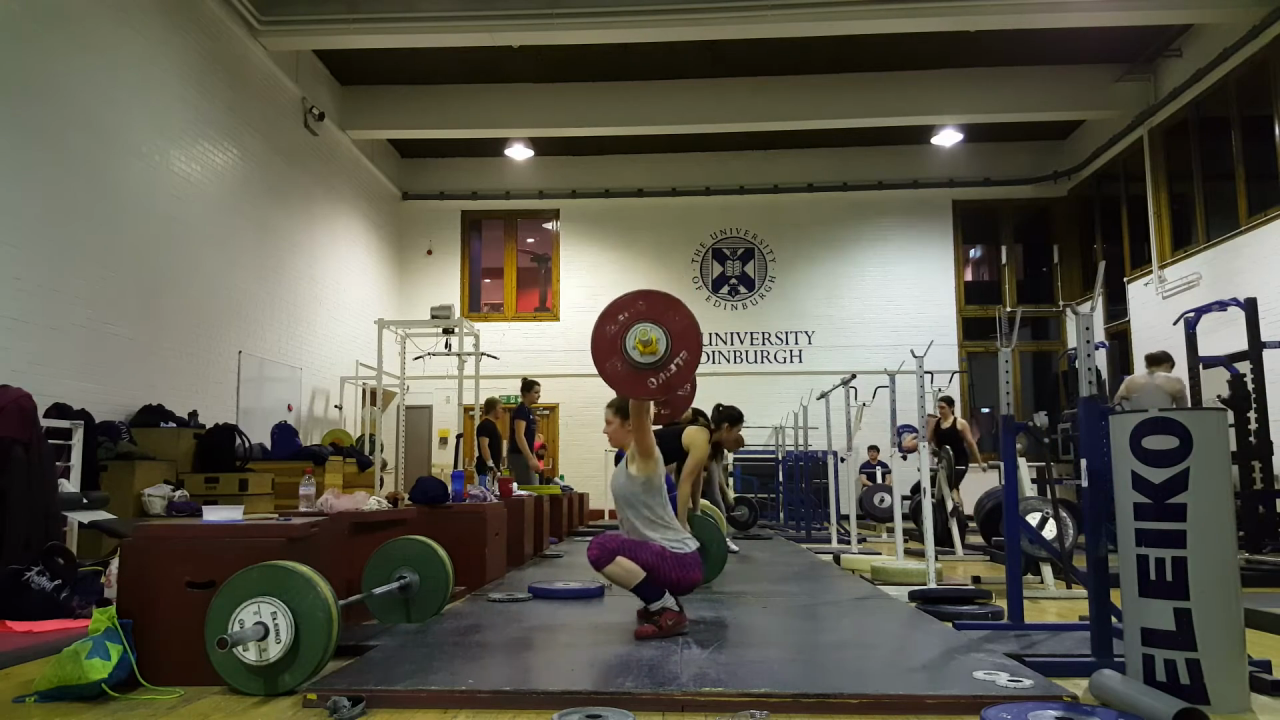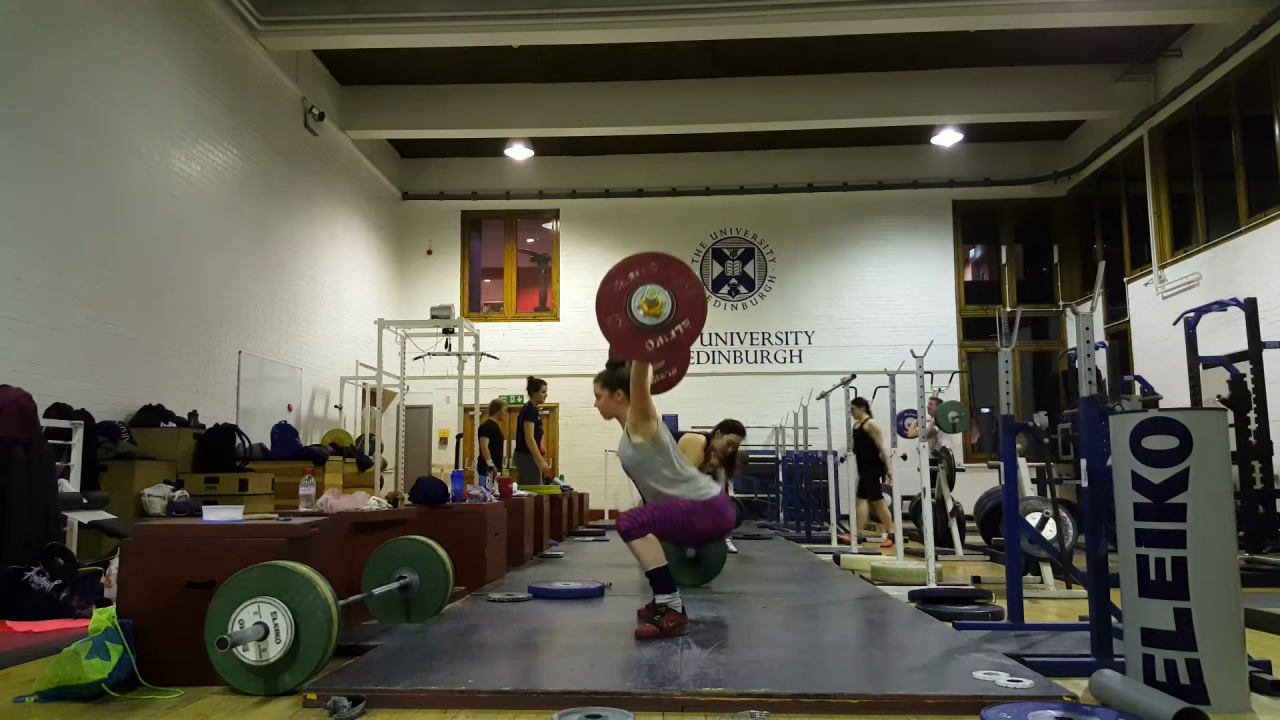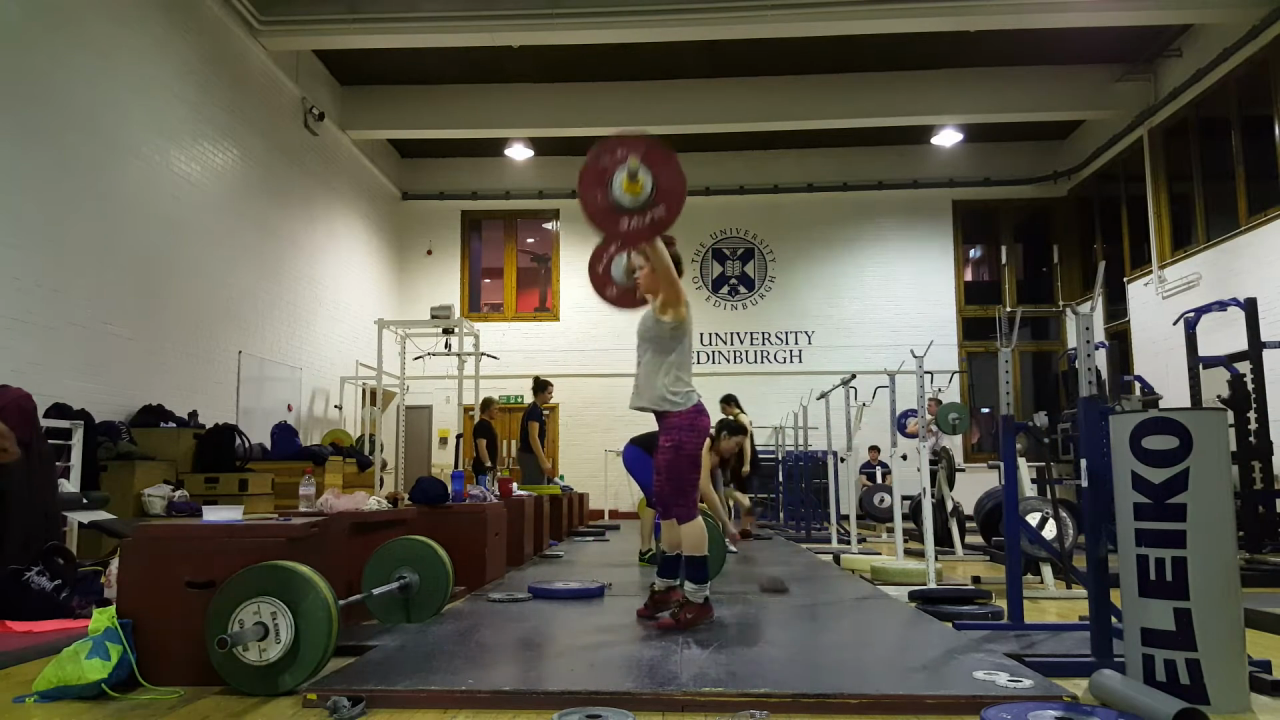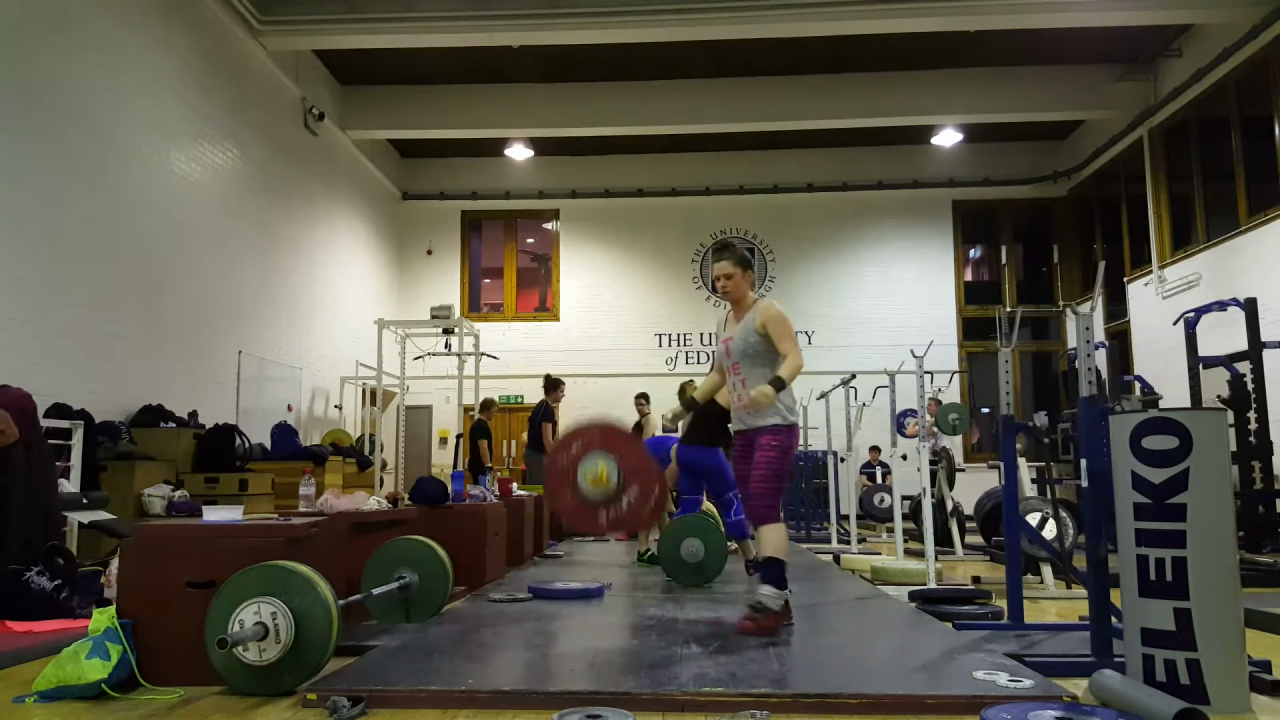
dt=1s
person 1, frame 1
left shoulder: (642, 455)
right shoulder: (634, 456)
left elbow: (640, 412)
right elbow: (644, 411)
left hip: (679, 562)
right hip: (673, 556)
left knee: (600, 550)
right knee: (608, 549)
left ankle: (668, 612)
right ankle: (662, 601)
person 1, frame 2
left shoulder: (639, 421)
right shoulder: (632, 425)
left elbow: (639, 381)
right elbow: (643, 375)
left hip: (709, 509)
right hip: (703, 507)
left knee: (631, 523)
right knee: (638, 527)
left ankle: (673, 612)
right ankle: (667, 600)
person 1, frame 3
left shoulder: (673, 300)
right shoulder: (659, 305)
left elbow: (665, 264)
left hip: (682, 416)
right hip: (673, 417)
left knee: (682, 505)
right knee: (667, 504)
left ankle: (697, 600)
right ankle: (666, 589)
person 1, frame 4
left shoulder: (767, 313)
right shoulder: (726, 324)
left elbow: (794, 358)
right elbow: (718, 375)
left wrist: (773, 386)
right wrist: (683, 408)
left hip: (774, 426)
right hip: (745, 429)
left knee: (764, 512)
right knee: (758, 515)
left ankle: (767, 604)
right ankle: (777, 599)
